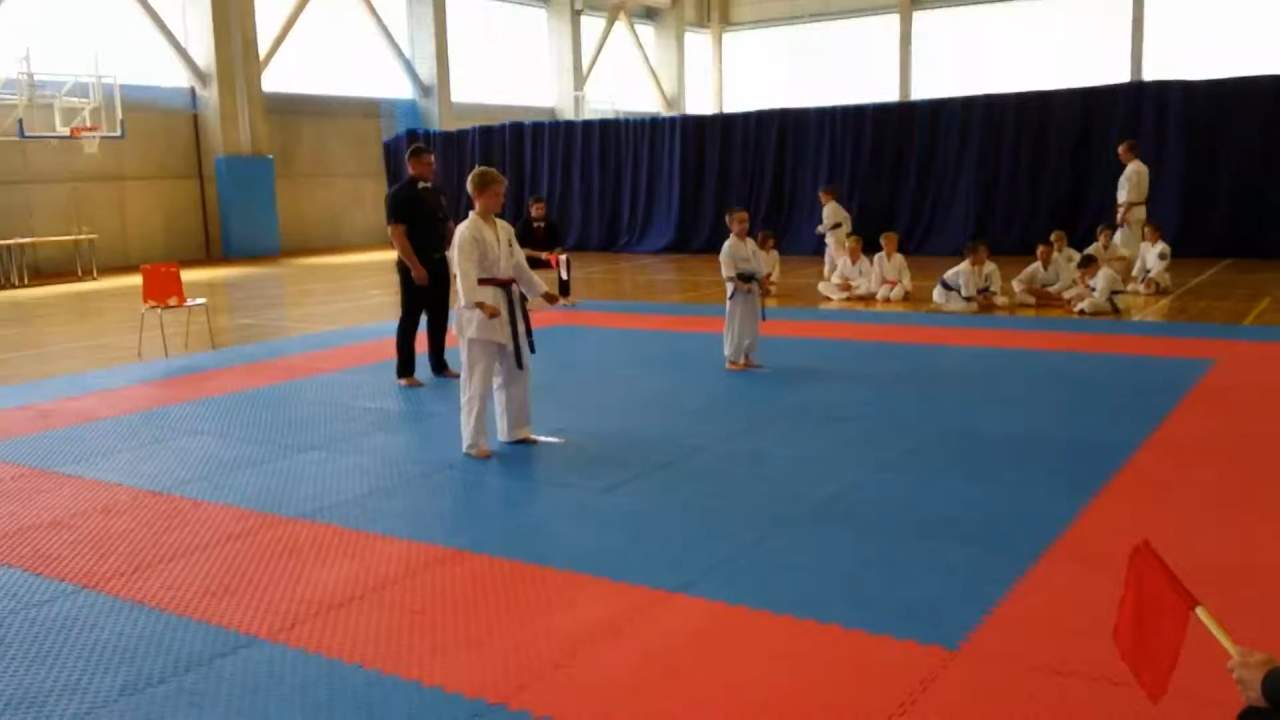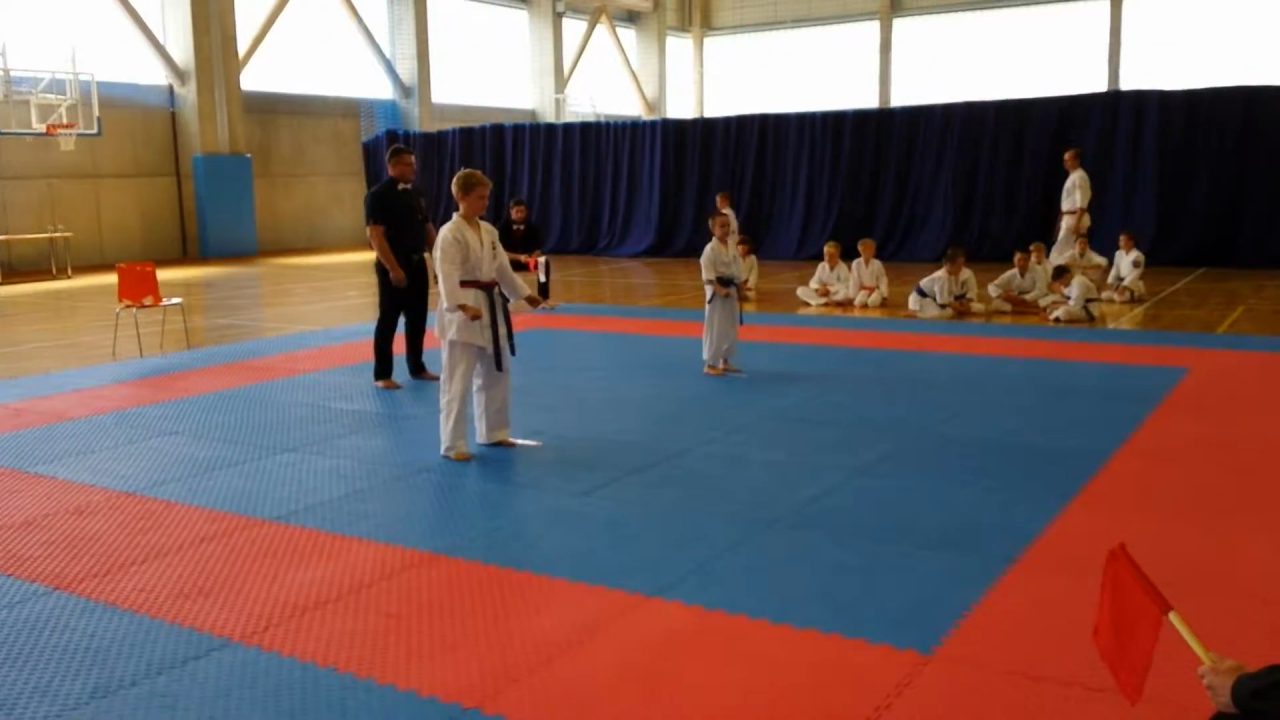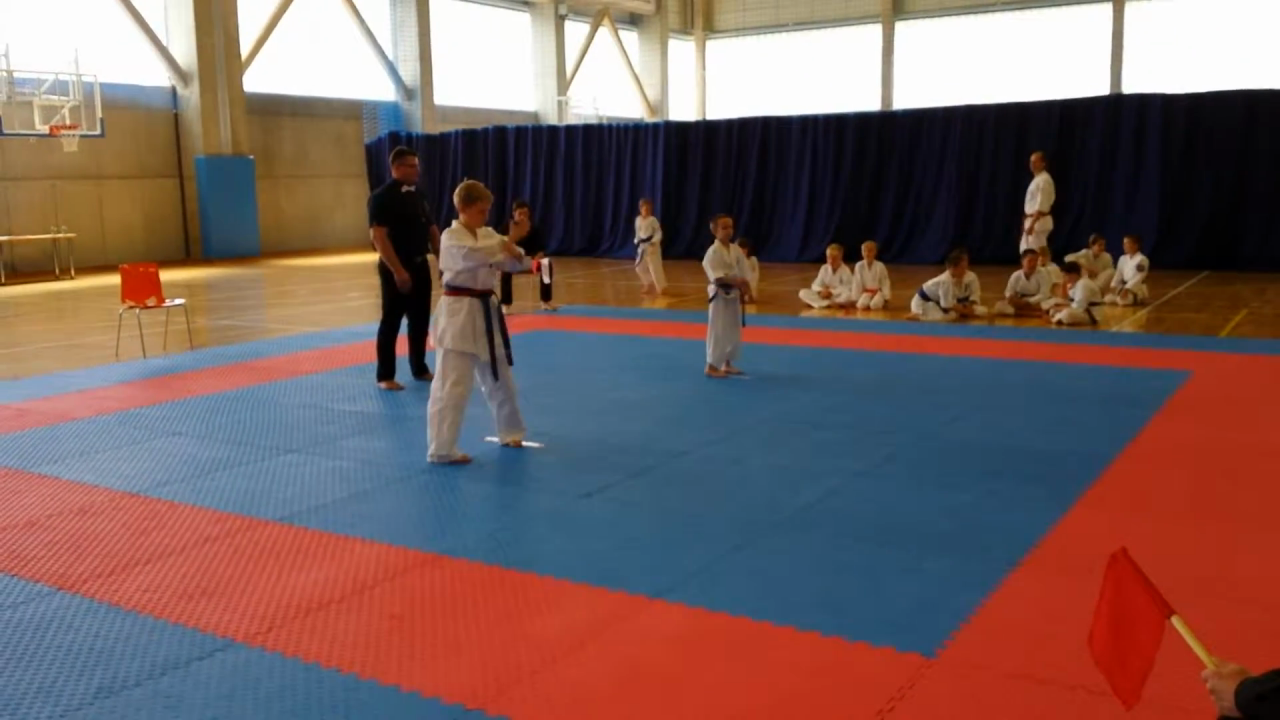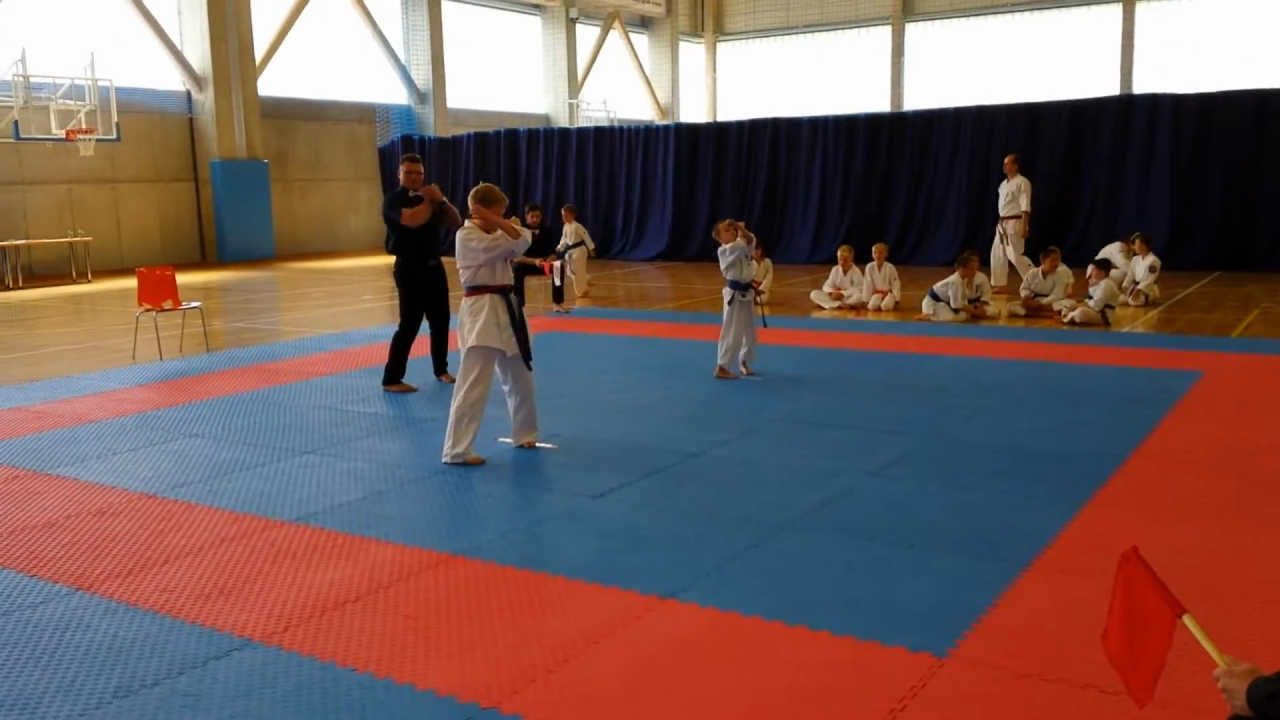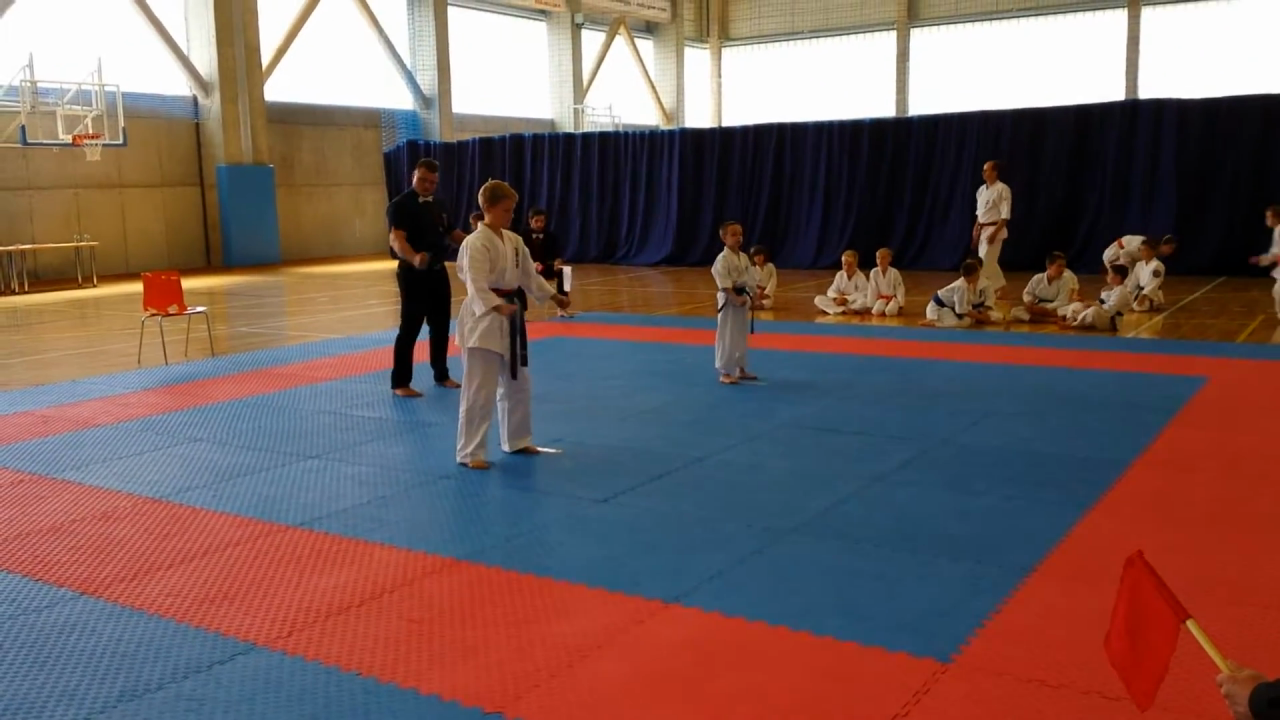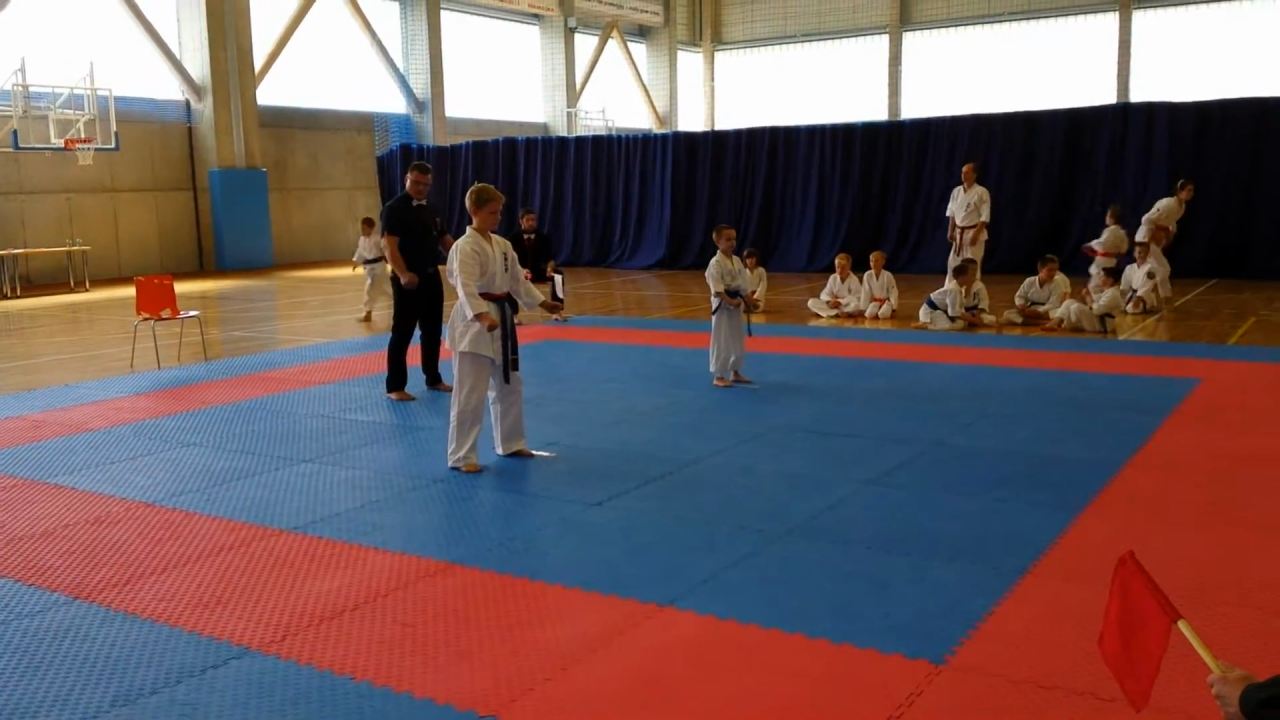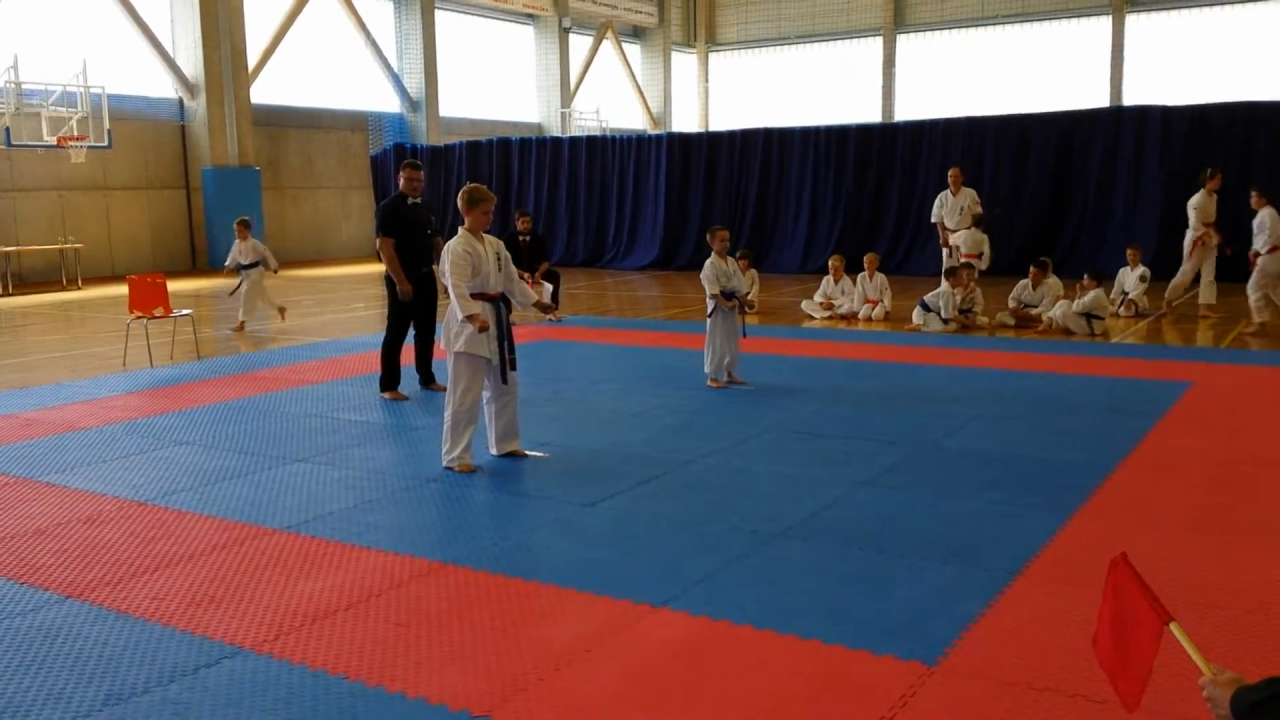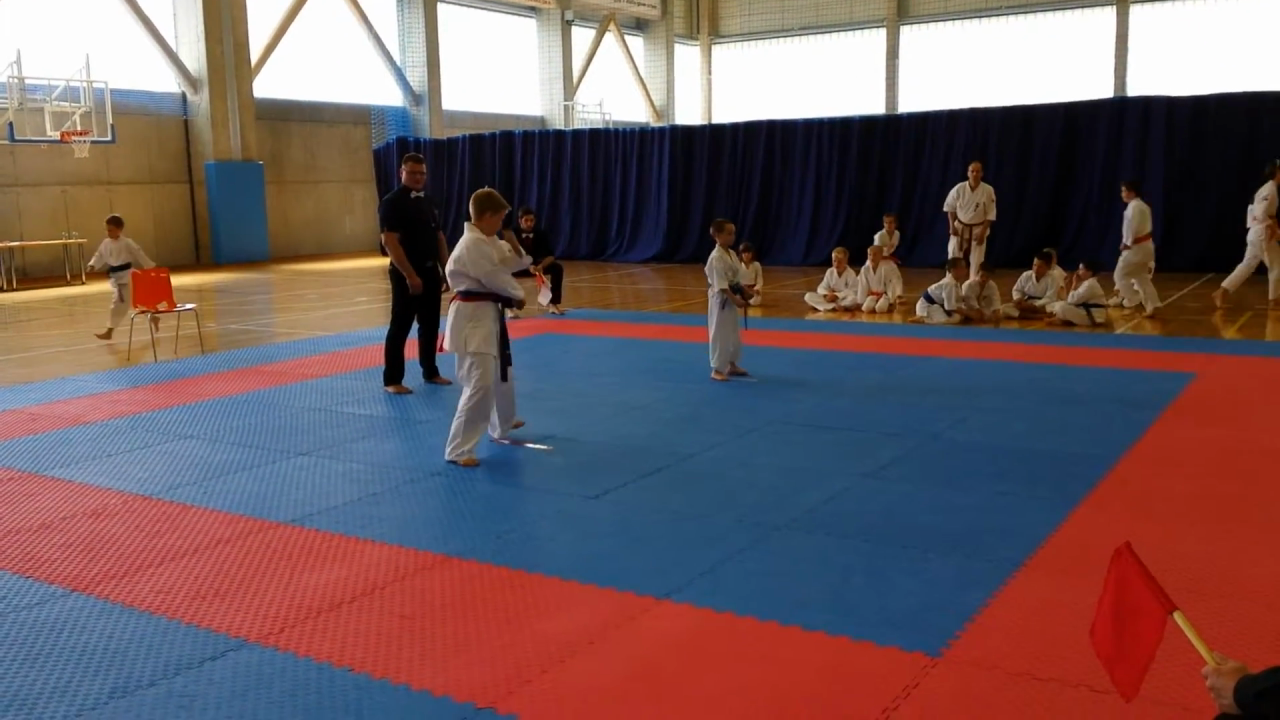
dt=0.5s
person 1, frame 1
left shoulder: (505, 229)
right shoulder: (467, 231)
left elbow: (519, 266)
right elbow: (465, 273)
left wrist: (542, 292)
right wrist: (480, 304)
left hip: (509, 303)
right hip: (480, 309)
left knee: (515, 373)
right knee: (478, 379)
left ankle: (514, 430)
right ankle: (474, 442)
person 1, frame 2
left shoulder: (488, 231)
right shoulder: (450, 233)
left elbow: (502, 269)
right elbow: (447, 276)
left wrist: (525, 294)
right wrist: (463, 306)
left hip: (490, 306)
right hip: (462, 311)
left knee: (495, 375)
right knee: (458, 381)
left ankle: (493, 433)
right ankle: (453, 444)
person 1, frame 3
left shoulder: (488, 236)
right shoulder: (452, 238)
left elbow: (514, 263)
right elbow: (473, 254)
left wrist: (513, 247)
right wrist: (509, 241)
left hip: (486, 314)
right hip: (459, 316)
left knee: (500, 380)
right knee: (452, 387)
left ankle: (511, 432)
right ankle: (442, 449)
person 1, frame 4
left shoulder: (494, 234)
right shoulder: (466, 236)
left elbow: (523, 241)
right elbow: (510, 243)
left wrist: (499, 222)
right wrist: (494, 225)
left hip: (506, 310)
right hip: (481, 314)
left knee: (521, 379)
right knee: (474, 385)
left ankle: (524, 433)
right ankle: (457, 450)
person 1, frame 5
left shoulder: (513, 240)
right shoulder: (477, 242)
left elbow: (530, 275)
right elbow: (476, 283)
left wrist: (552, 295)
right wrist: (498, 307)
left hip: (509, 317)
right hip: (483, 316)
left knee: (517, 384)
right knee: (480, 389)
left ankle: (516, 440)
right ankle: (470, 452)
person 1, frame 6
left shoulder: (502, 245)
right shoulder: (465, 247)
left elbow: (518, 281)
right elbow: (466, 287)
left wrist: (542, 303)
right wrist: (482, 316)
left hip: (501, 319)
right hip: (474, 323)
left knee: (509, 386)
right knee: (470, 393)
left ankle: (510, 443)
right ankle: (461, 456)
person 1, frame 7
left shoulder: (495, 245)
right shoulder: (457, 247)
left elbow: (511, 280)
right elbow: (457, 288)
left wrist: (536, 302)
right wrist: (472, 317)
left hip: (496, 320)
right hip: (468, 325)
left knee: (504, 387)
right knee: (465, 393)
left ankle: (504, 443)
right ankle: (455, 456)
person 1, frame 8
left shoulder: (486, 240)
right shoulder: (476, 243)
left elbow: (516, 264)
right elbow: (498, 279)
left wrist: (517, 251)
right wrist: (517, 296)
left hip: (486, 316)
right hip: (472, 318)
left knee: (502, 377)
right knee: (479, 386)
left ankle: (503, 425)
right ankle: (458, 450)
person 2, frame 1
left shoulder: (435, 192)
right shoulder: (399, 194)
left elbow: (448, 227)
right elbow: (396, 234)
right wrist: (415, 267)
left hip: (439, 262)
right hip: (414, 266)
left knee: (439, 316)
right knee: (410, 319)
left ankle: (439, 366)
right ankle: (405, 373)
person 2, frame 2
left shoulder: (415, 194)
right shoulder: (379, 195)
left elbow: (428, 228)
right elbow: (375, 235)
right wrist: (393, 268)
left hip: (417, 264)
right hip: (393, 267)
left knee: (417, 318)
right knee: (388, 320)
left ankle: (417, 367)
right ankle: (382, 374)
person 2, frame 3
left shoulder: (418, 196)
right shoulder: (382, 197)
left elbow: (432, 230)
right elbow: (378, 237)
right wrist: (397, 271)
left hip: (420, 266)
right hip: (396, 268)
left knee: (420, 319)
right knee: (391, 321)
left ankle: (420, 369)
right ankle: (385, 376)
person 2, frame 4
left shoulder: (430, 197)
right shoulder: (393, 200)
left elbow: (454, 222)
right elbow: (413, 220)
left wrist: (440, 200)
right wrist: (430, 201)
left hip: (434, 267)
right hip: (409, 269)
left knee: (441, 320)
right knee: (410, 324)
left ankle: (441, 369)
right ankle: (392, 378)
person 2, frame 5
left shoulder: (437, 206)
right shoulder: (400, 205)
left elbow: (452, 234)
right elbow: (396, 240)
right wrist: (414, 258)
left hip: (437, 272)
right hip: (413, 274)
left knee: (440, 325)
right knee: (409, 327)
left ankle: (441, 375)
right ankle: (400, 382)
person 2, frame 6
left shoulder: (431, 210)
right shoulder: (394, 209)
left elbow: (444, 239)
right elbow: (389, 245)
right wrist: (403, 274)
left hip: (432, 277)
right hip: (408, 279)
left knee: (432, 330)
right knee: (402, 333)
left ankle: (433, 378)
right ankle: (395, 386)
person 2, frame 7
left shoulder: (424, 208)
right shoulder: (389, 208)
left elbow: (436, 242)
right elbow: (384, 248)
right wrist: (400, 282)
left hip: (426, 277)
right hip: (402, 280)
left knee: (426, 330)
right knee: (396, 333)
left ankle: (427, 378)
right ankle: (388, 386)
person 2, frame 8
left shoulder: (428, 202)
right shoulder: (392, 202)
left elbow: (439, 237)
right elbow: (389, 242)
left wrist: (446, 268)
right wrist: (410, 275)
left hip: (430, 271)
right hip: (406, 274)
left knee: (430, 324)
right knee: (400, 326)
left ankle: (430, 372)
right ankle: (392, 379)
